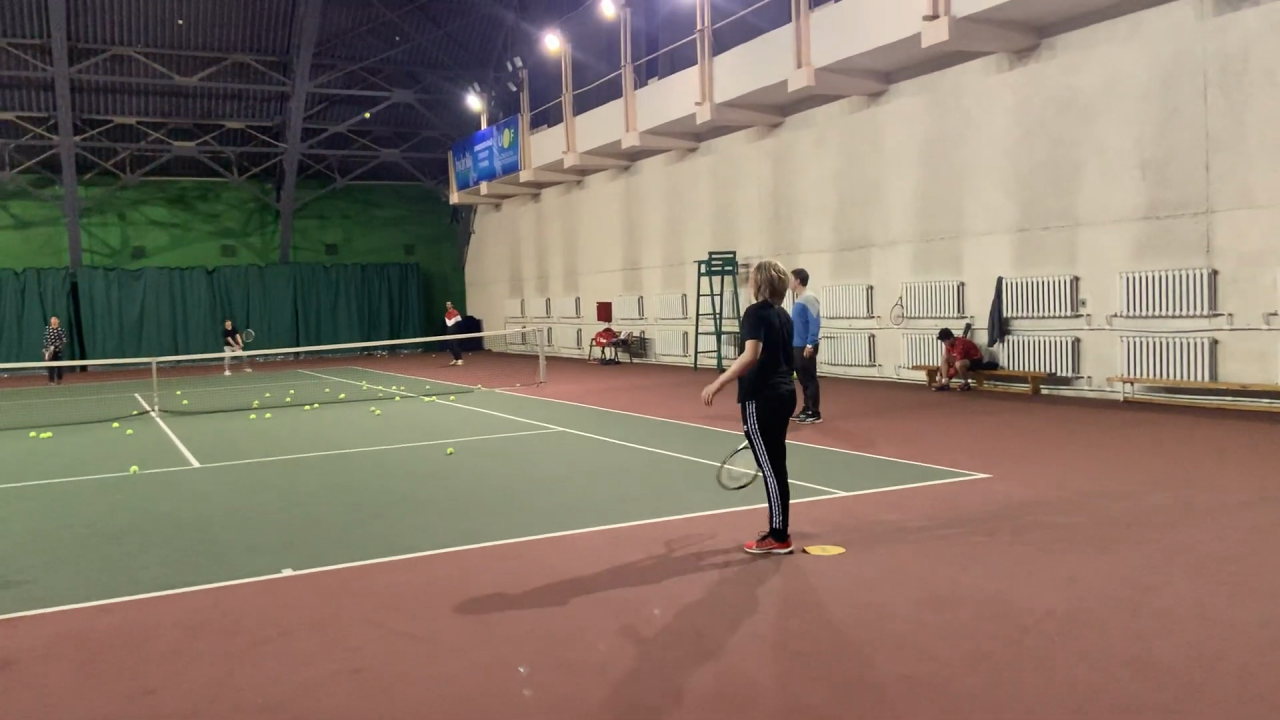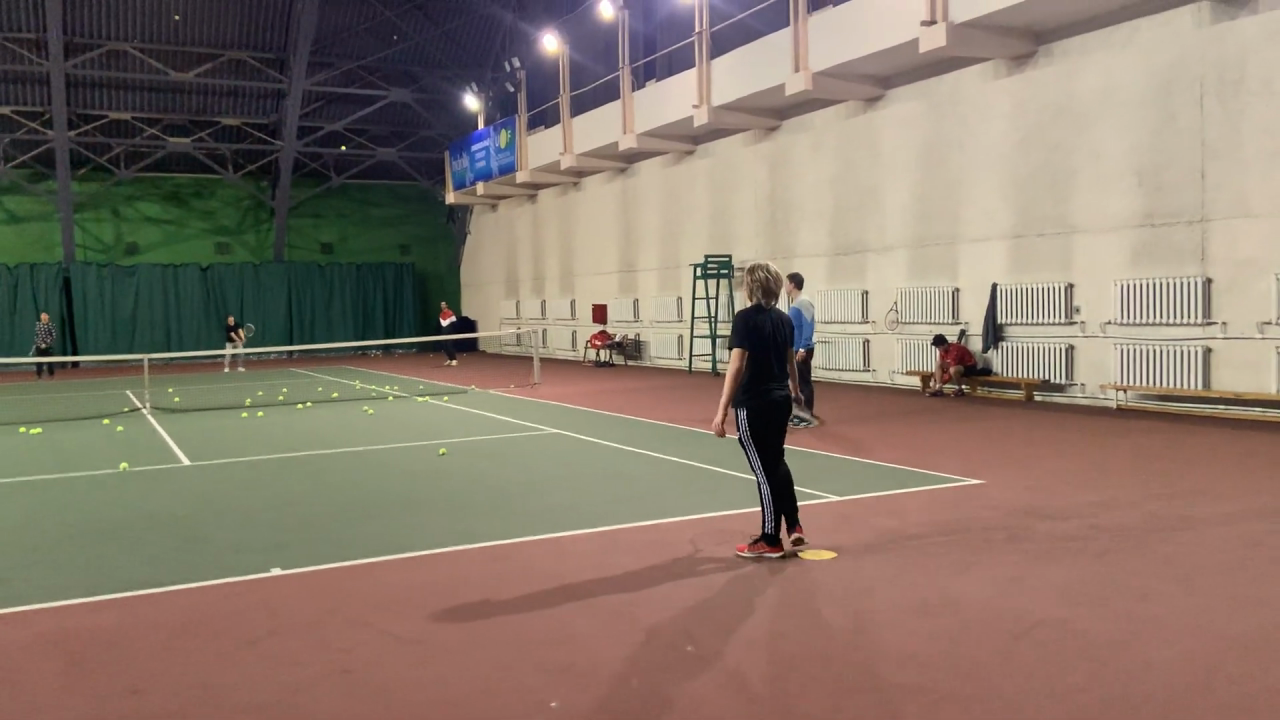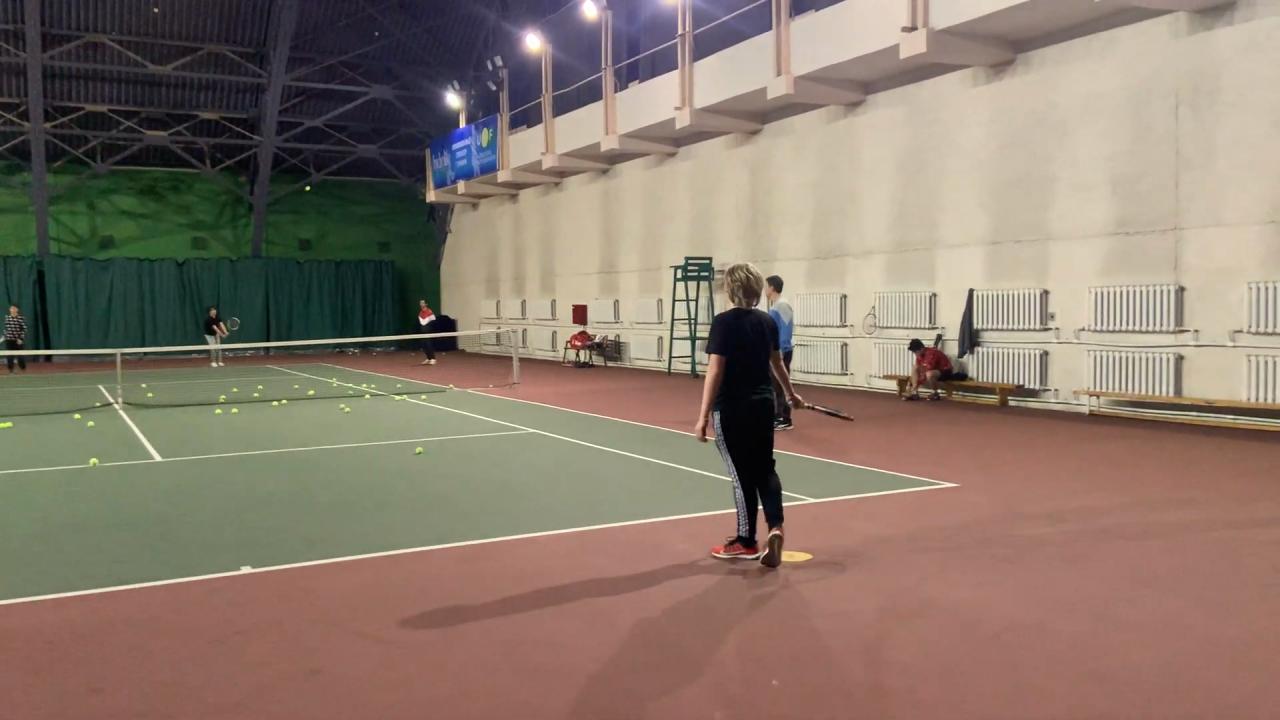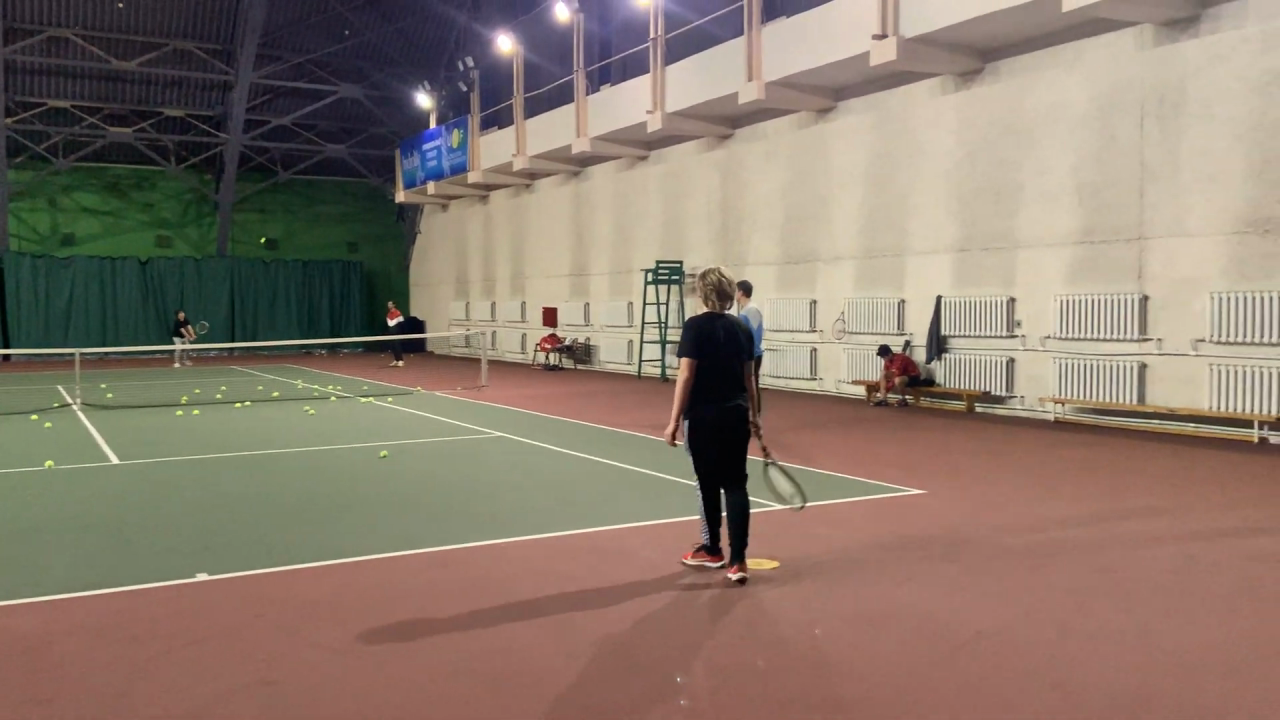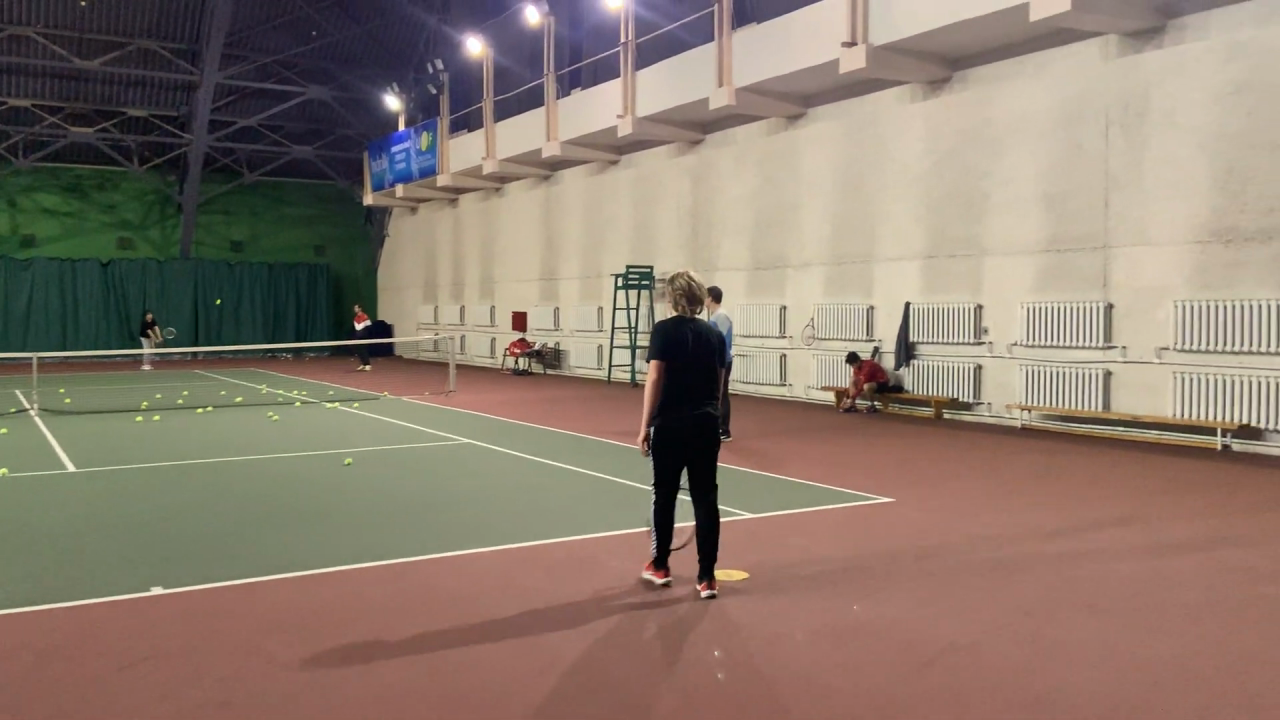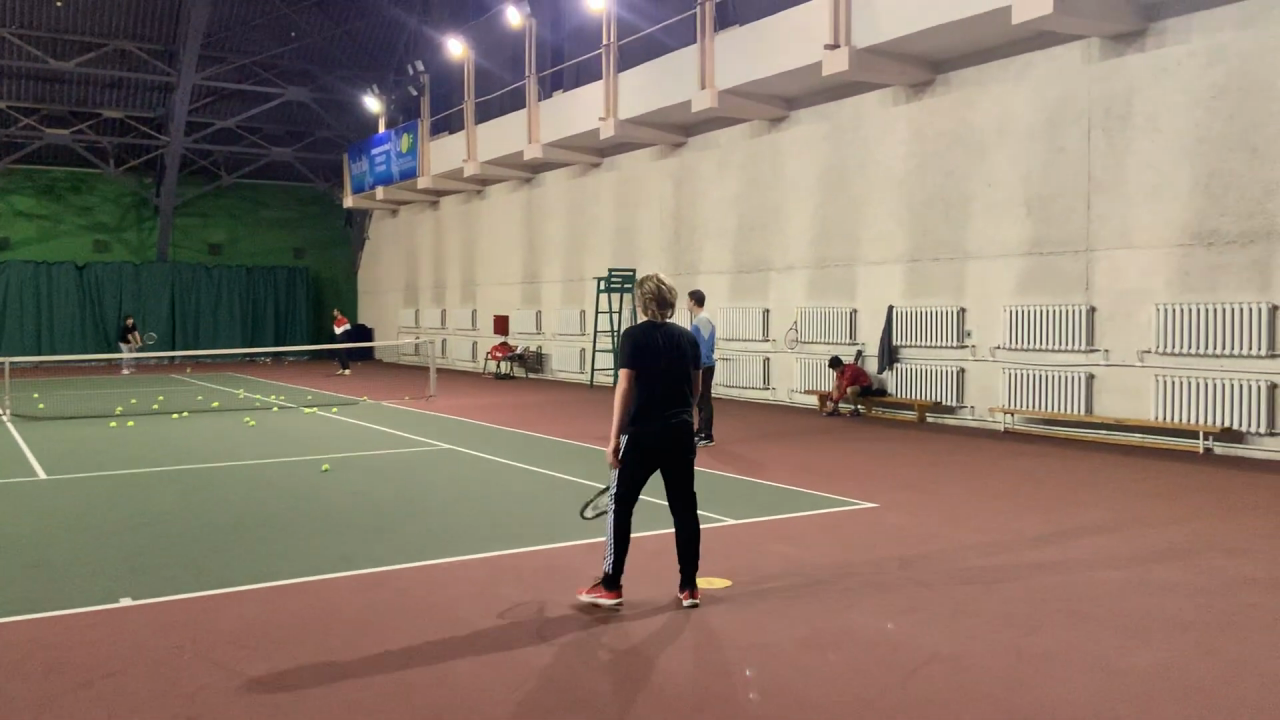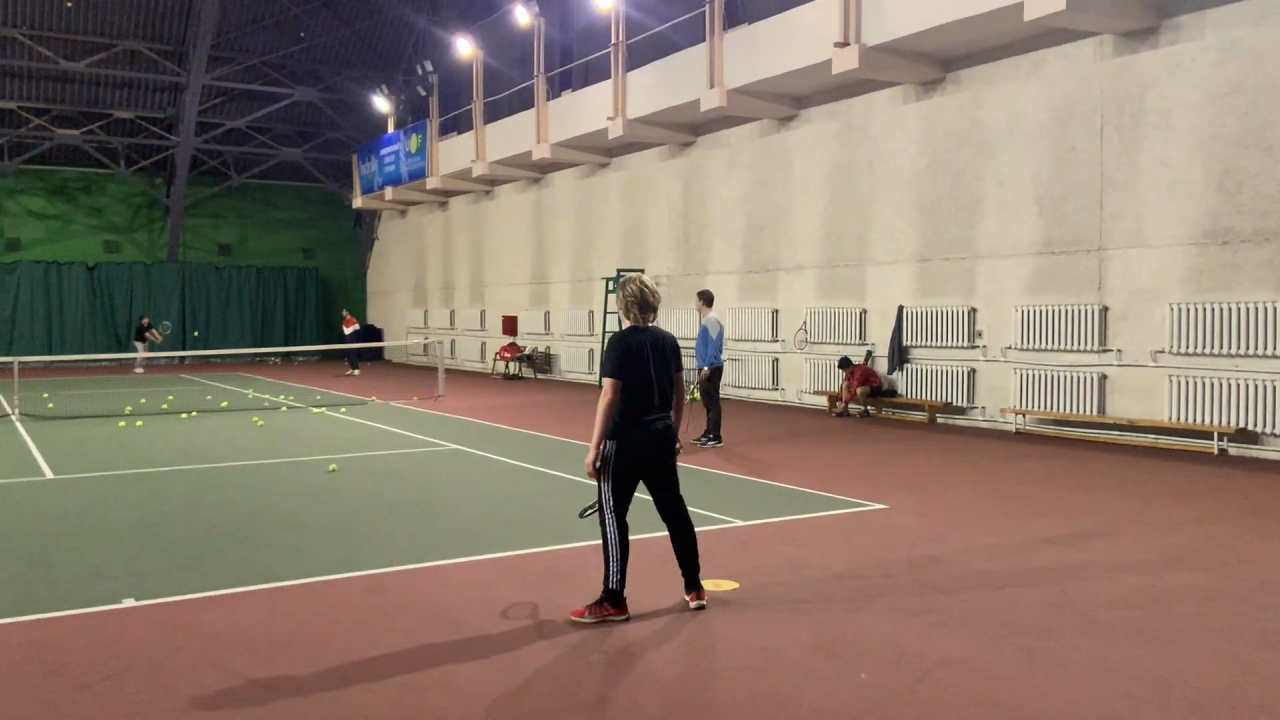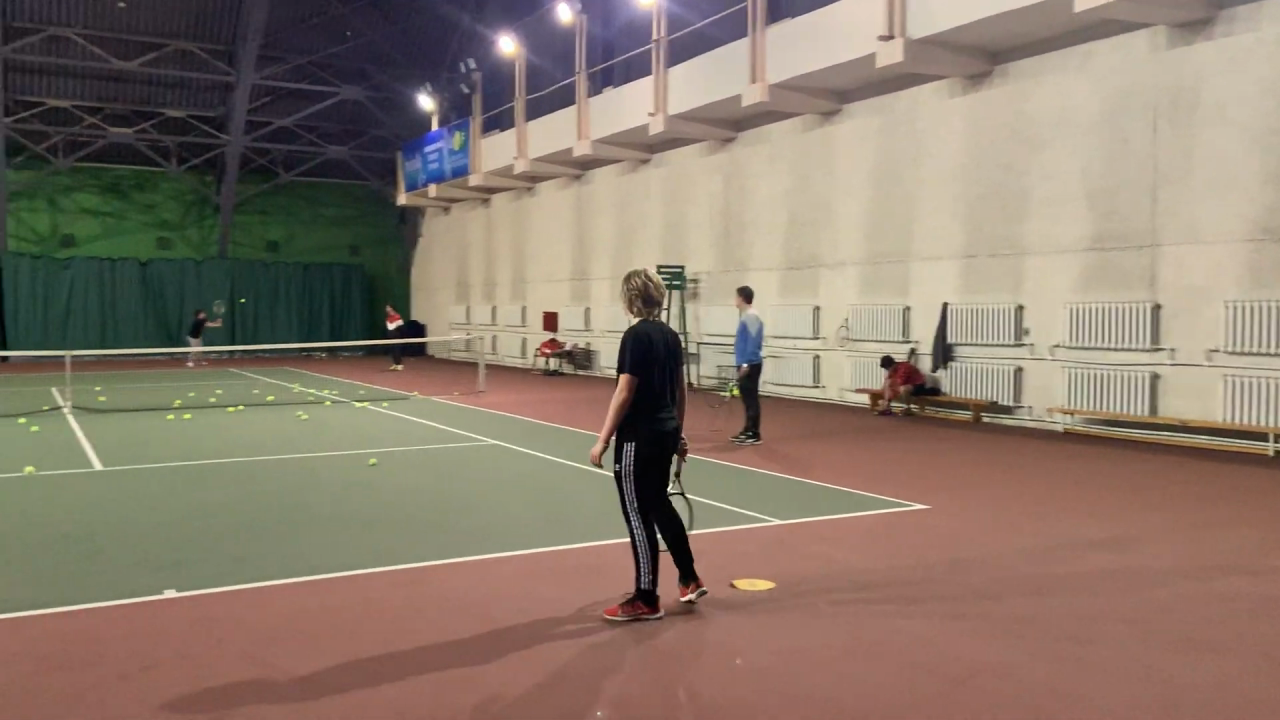
dt=0.2s
person 1, frame 1
left shoulder: (755, 312)
right shoulder: (783, 315)
left elbow: (751, 357)
left wrist: (718, 383)
left hip: (761, 399)
right hip: (783, 394)
left knee: (770, 465)
right knee: (775, 462)
left ankle: (779, 537)
right ankle: (778, 526)
person 1, frame 2
left shoulder: (745, 317)
right shoulder: (783, 319)
left elbow: (737, 366)
left wrist: (722, 409)
right wrist: (794, 389)
left hip: (753, 404)
right hip: (779, 400)
left knee: (764, 470)
right knee: (776, 462)
left ankle: (770, 540)
right ankle: (794, 526)
person 1, frame 3
left shoulder: (724, 322)
right shoulder: (767, 321)
left elbow: (715, 371)
right elbow: (776, 363)
left wrist: (703, 415)
right wrist: (790, 393)
left hip: (731, 409)
right hip: (763, 404)
left knee: (741, 474)
right knee: (765, 468)
left ankle: (746, 541)
right ankle: (776, 526)
person 1, frame 4
left shoulder: (696, 326)
right shoulder: (742, 328)
left elbow: (686, 376)
left wrist: (674, 420)
right wrist: (753, 414)
left hip: (702, 416)
right hip: (736, 415)
left knee: (708, 483)
right knee: (736, 484)
left ankle: (711, 549)
right ankle: (738, 560)
person 1, frame 5
left shoulder: (664, 330)
right shoulder: (715, 335)
left elbow: (654, 379)
right elbow: (718, 384)
left wrist: (645, 426)
left hip: (669, 424)
right hip: (706, 424)
left knee: (664, 493)
right knee: (706, 498)
left ankle: (659, 565)
right ankle: (706, 577)
person 1, frame 6
left shoulder: (634, 336)
right shoulder: (688, 338)
left elbow: (624, 389)
right elbow: (695, 388)
left wrist: (614, 438)
left hip: (643, 433)
right hip: (681, 432)
left knee: (620, 504)
right knee: (684, 506)
left ankle: (610, 585)
right ankle: (688, 586)
person 1, frame 7
left shoulder: (621, 341)
right shoulder: (668, 341)
left elbow: (609, 398)
right elbow: (679, 392)
left wrist: (594, 448)
right wrist: (673, 431)
left hip: (625, 440)
right hip: (661, 437)
left knee: (612, 515)
right knee: (674, 510)
left ankle: (613, 601)
right ankle: (694, 587)
person 1, frame 8
left shoulder: (636, 336)
right shoulder: (670, 335)
left elbow: (624, 393)
right elbow: (680, 389)
left wrist: (603, 439)
right wrist: (678, 432)
left hip: (639, 437)
right hip: (665, 432)
left knee: (639, 514)
right knee: (658, 504)
left ankle: (646, 598)
right ankle: (690, 578)
